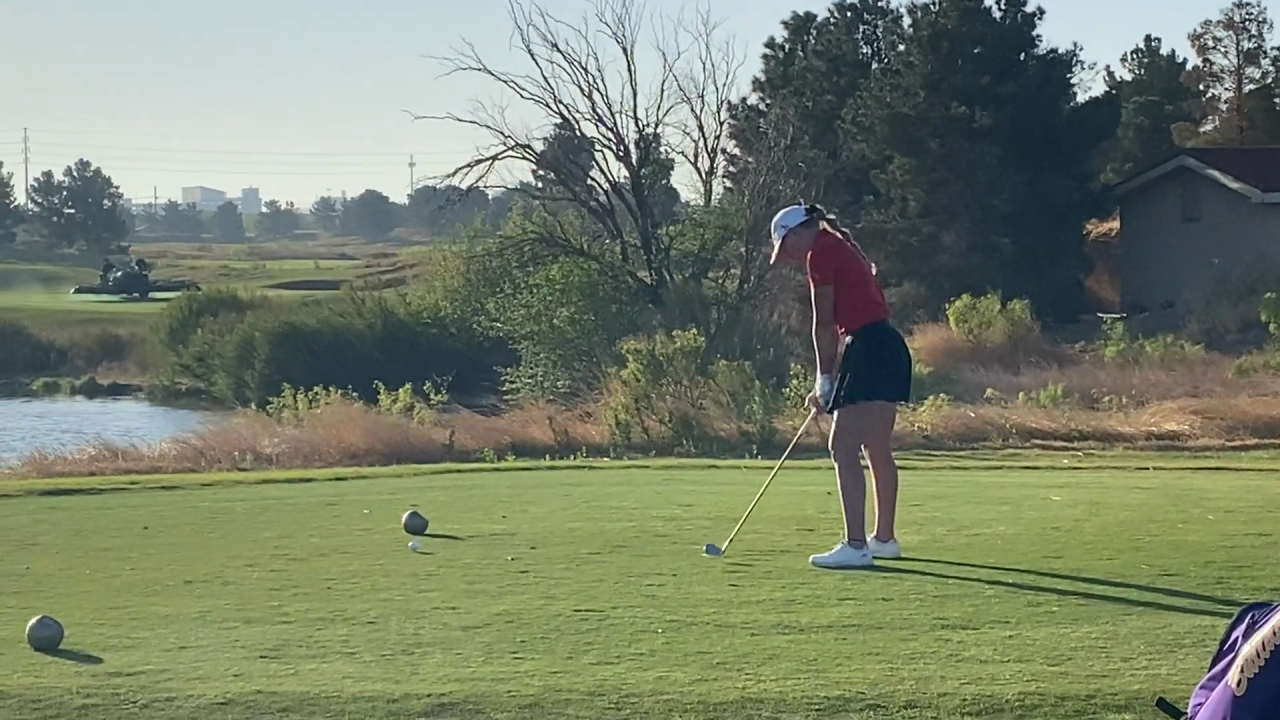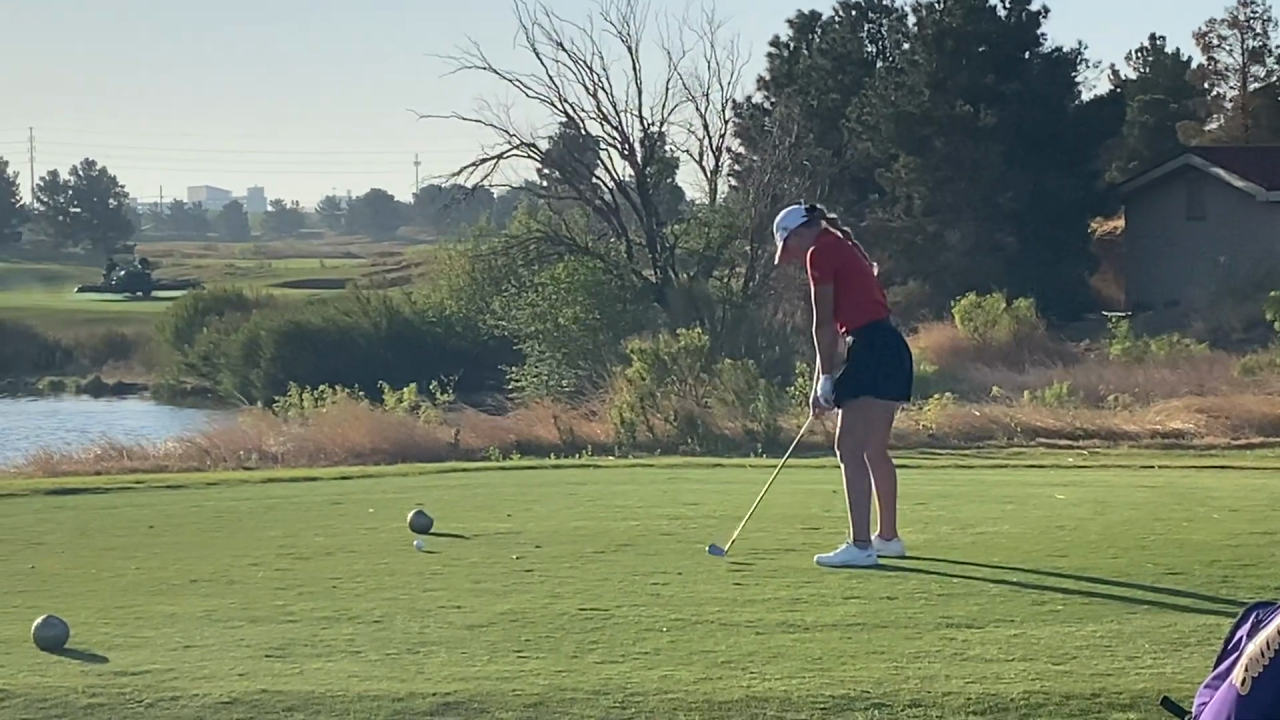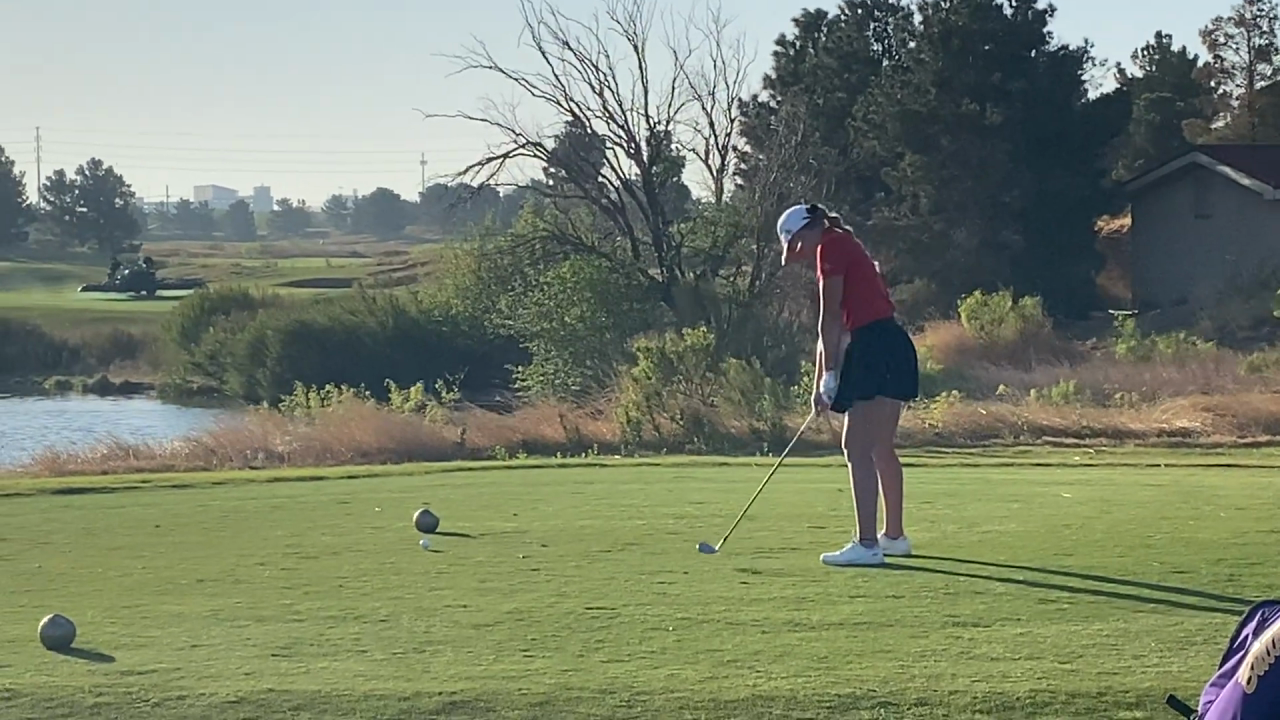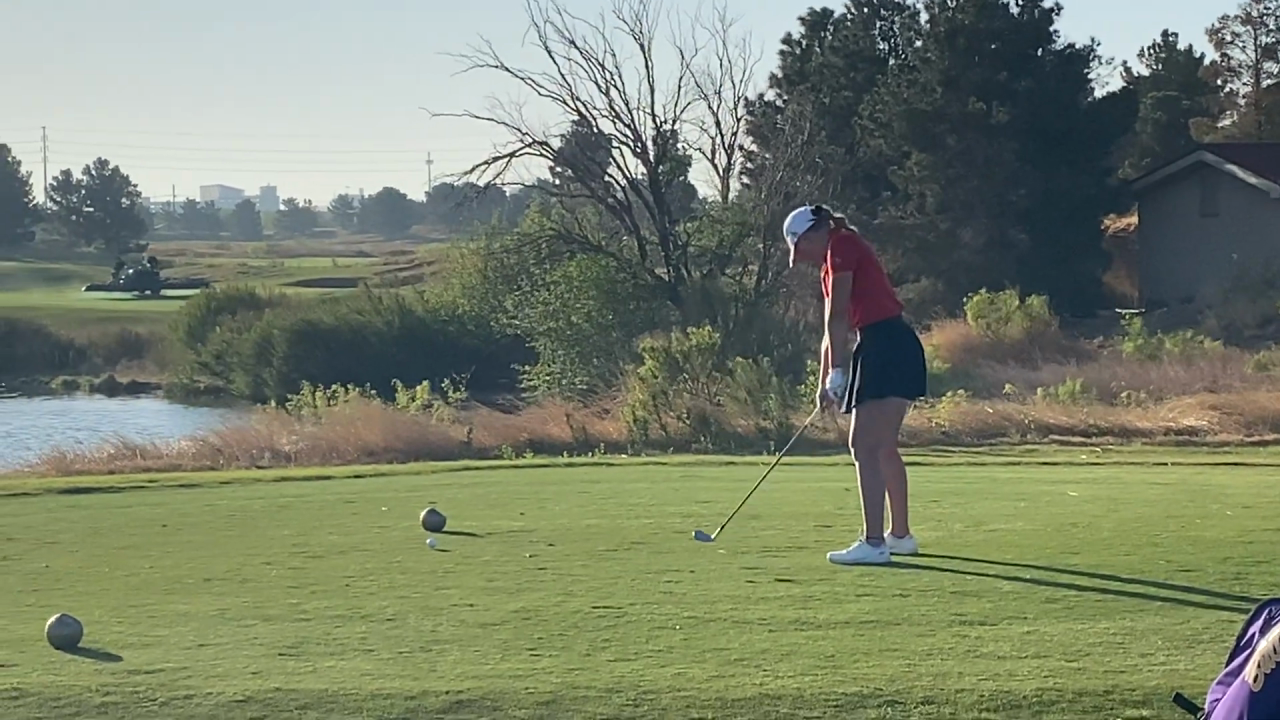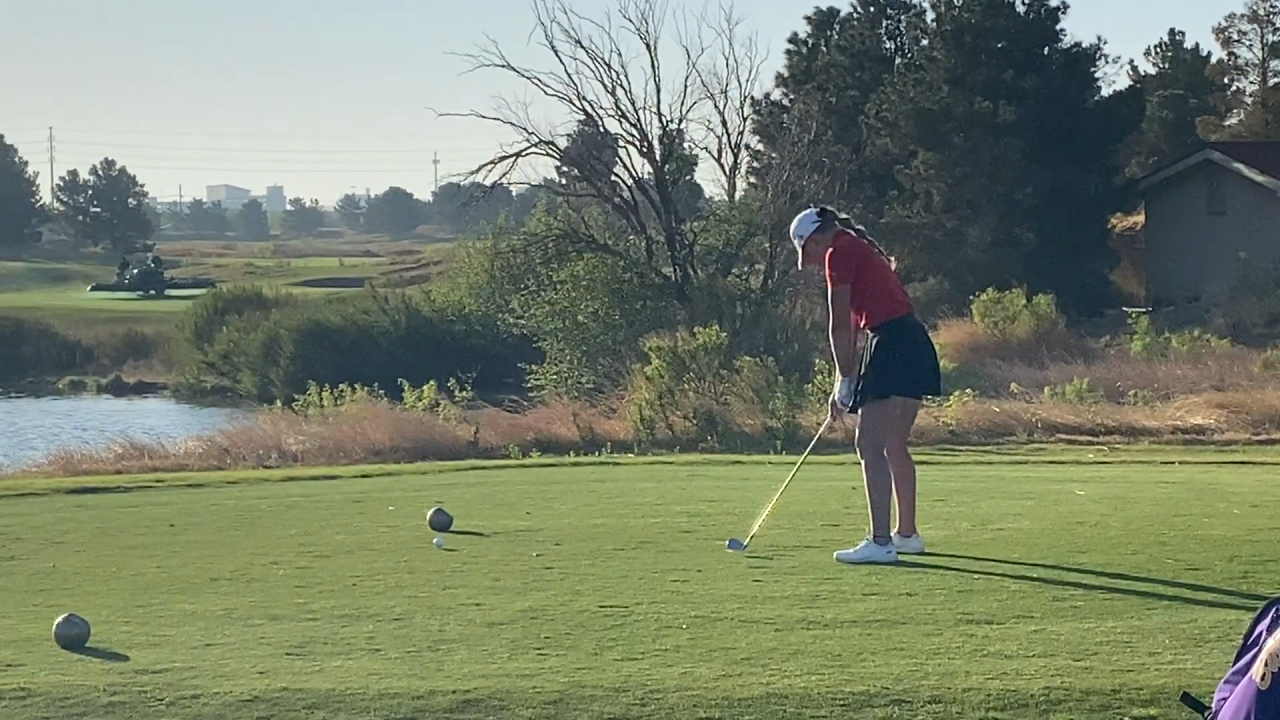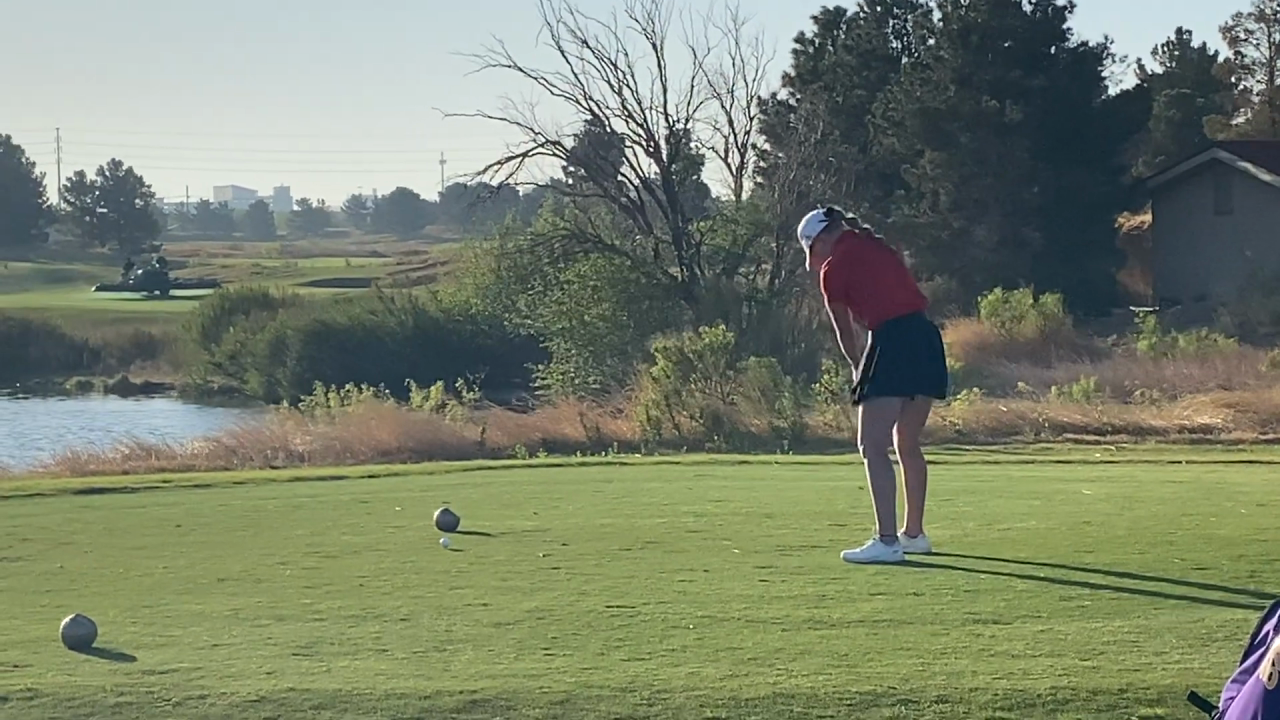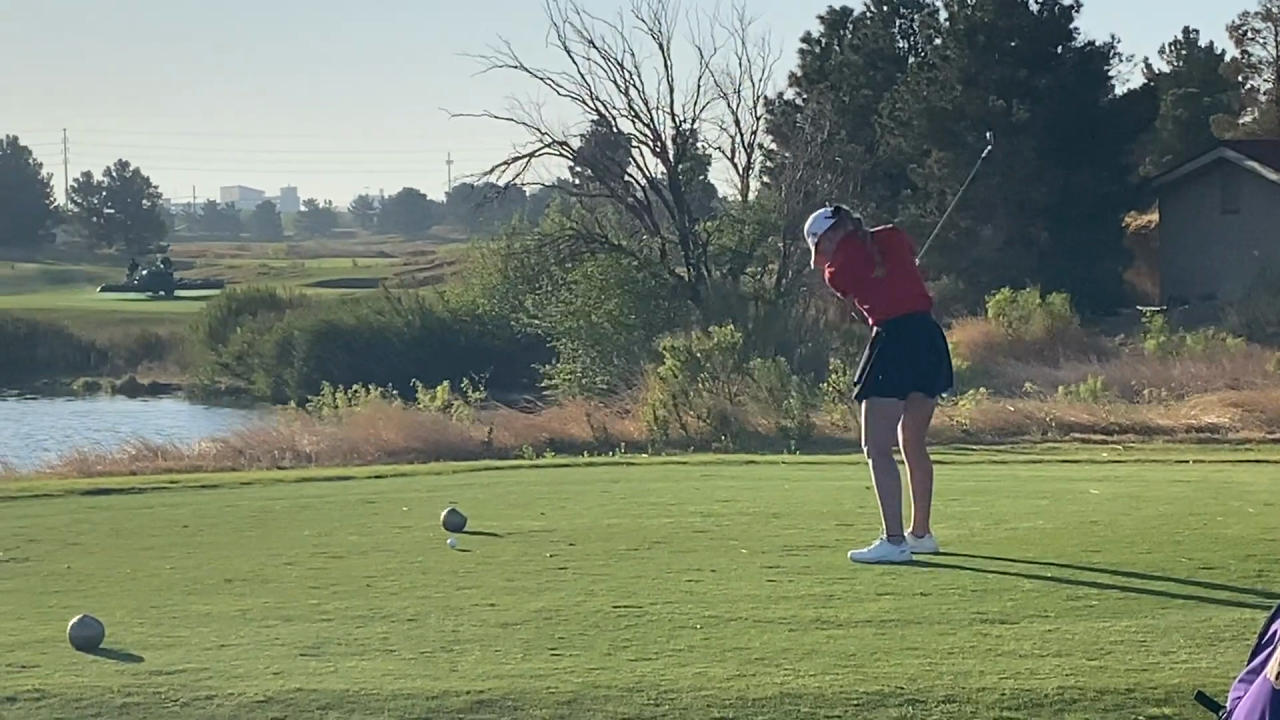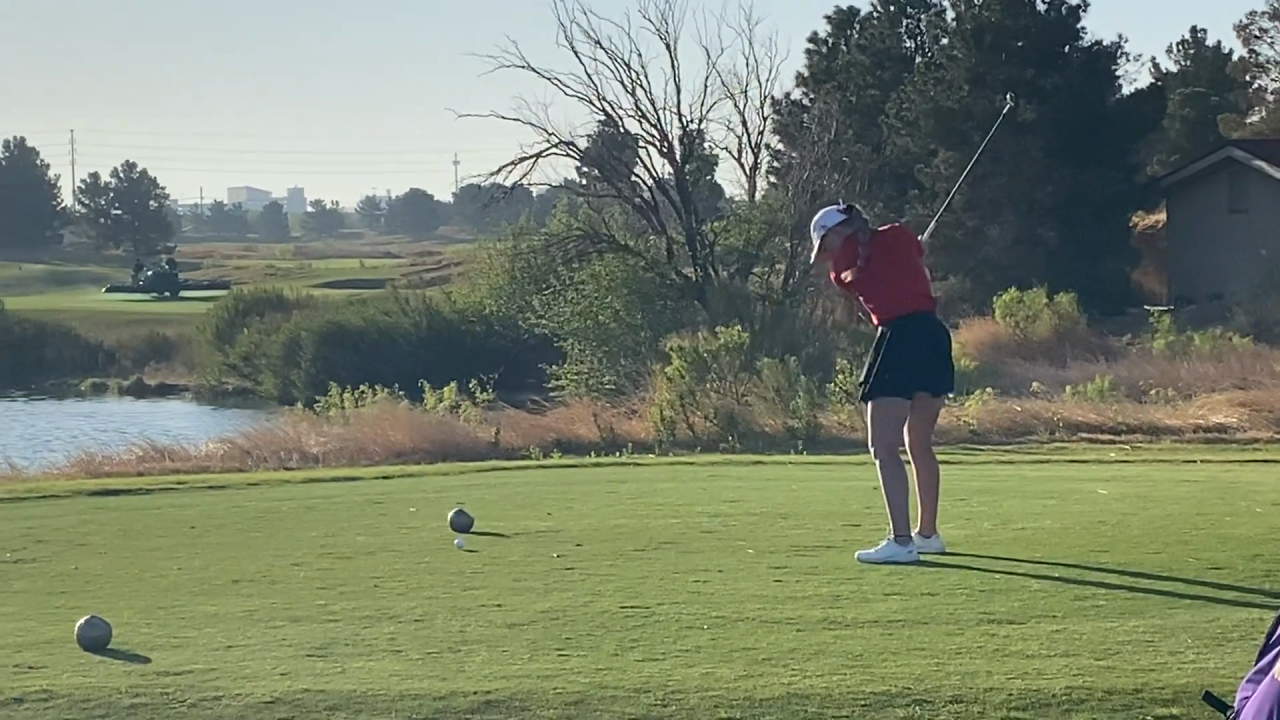
dt=0.2s
person 1, frame 1
left shoulder: (820, 254)
right shoulder: (839, 250)
left elbow: (823, 325)
right elbow: (836, 325)
left wrist: (825, 380)
right wrist: (823, 381)
left hip: (870, 352)
right hip: (886, 350)
left knee: (843, 449)
right knee: (878, 450)
left ankle: (855, 545)
right ankle: (884, 538)
person 1, frame 2
left shoulder: (821, 252)
right shoulder: (839, 249)
left elbow: (824, 324)
right elbow: (833, 327)
left wrist: (826, 378)
right wrist: (820, 384)
left hip: (870, 351)
right hip: (885, 349)
left knee: (849, 449)
right knee: (875, 450)
left ankle: (860, 545)
right ankle: (887, 537)
person 1, frame 3
left shoulder: (832, 247)
right shoulder: (838, 251)
left elbow: (831, 320)
right elbow: (829, 328)
left wrist: (830, 375)
right wrist: (820, 383)
left hip: (876, 348)
right hip: (887, 348)
left knee: (857, 448)
right knee: (881, 449)
left ankle: (867, 544)
right ankle: (894, 536)
person 1, frame 4
left shoulder: (841, 246)
right shoulder: (838, 257)
left elbow: (838, 317)
right elbow: (834, 327)
left wrist: (837, 372)
right wrist: (826, 380)
left hip: (884, 346)
right hip: (897, 346)
left knee: (865, 447)
right knee: (884, 447)
left ankle: (874, 543)
right ankle: (900, 534)
person 1, frame 5
left shoulder: (838, 255)
right shoulder: (859, 249)
left elbow: (839, 328)
right elbow: (854, 325)
left wrist: (844, 382)
right wrist: (844, 383)
left hip: (892, 346)
right hip: (914, 344)
left knee: (871, 447)
right knee: (894, 446)
left ankle: (880, 541)
right ankle: (907, 533)
person 1, frame 6
left shoulder: (832, 270)
right shoulder: (880, 246)
left elbow: (846, 333)
left wrist: (859, 369)
left hip: (893, 343)
right hip: (926, 337)
left knee: (873, 446)
right knee: (908, 446)
left ankle: (887, 541)
right ankle: (914, 533)
person 1, frame 7
left shoulder: (836, 272)
right shoulder: (892, 236)
left hip: (894, 342)
right hip: (930, 337)
left knee: (877, 447)
right knee: (913, 445)
left ankle: (894, 541)
right ankle: (921, 533)
person 1, frame 8
left shoulder: (841, 270)
right shoulder: (899, 234)
right elbow: (924, 279)
left hip: (899, 342)
right hip: (934, 336)
left knee: (884, 448)
right knee: (920, 445)
left ankle: (901, 541)
right ankle: (927, 533)
